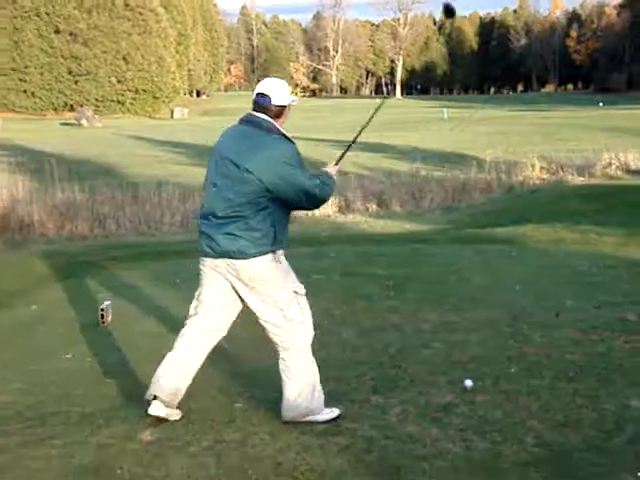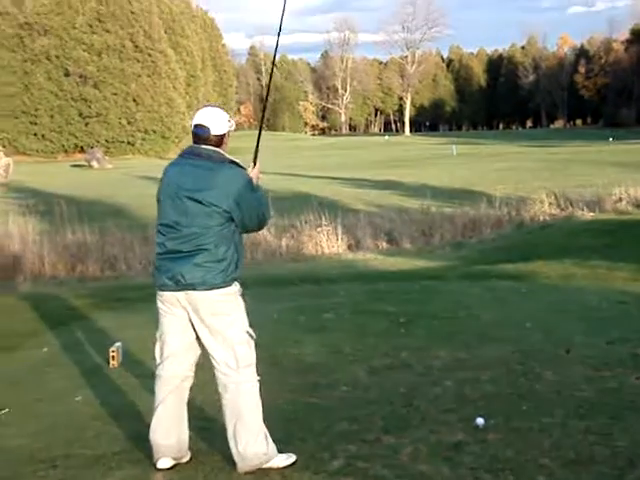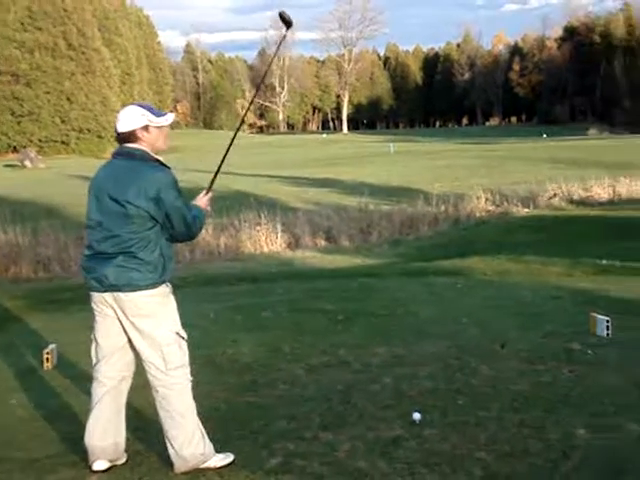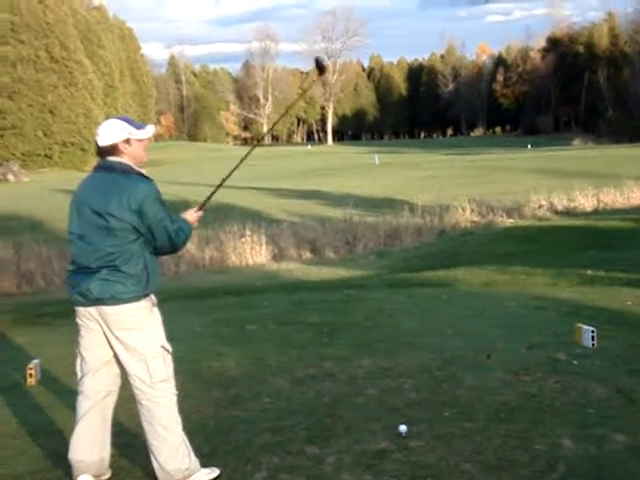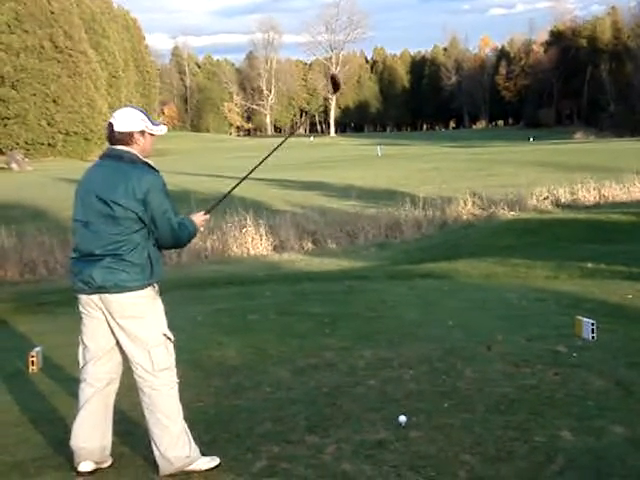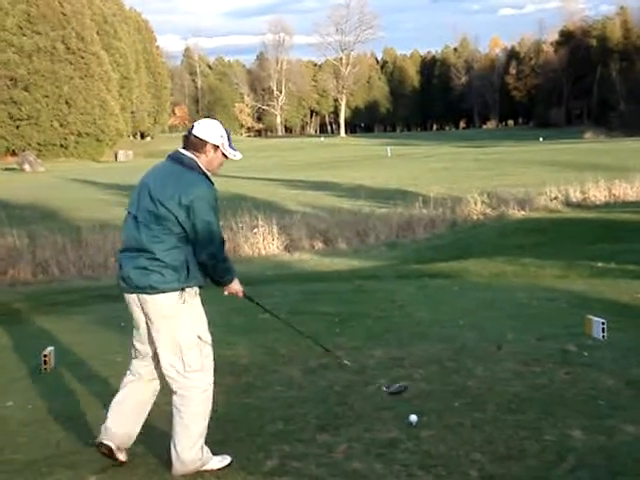
dt=0.7s
person 1, frame 1
left shoulder: (230, 136)
right shoulder: (276, 148)
right elbow: (309, 195)
left wrist: (304, 180)
right wrist: (326, 178)
left hip: (216, 250)
right hip: (254, 254)
left knee: (204, 322)
right knee: (294, 326)
left ankle: (164, 395)
right ankle: (303, 405)
person 1, frame 2
left shoulder: (171, 172)
right shoulder: (233, 177)
right elbow: (256, 220)
right wrist: (255, 186)
left hip: (170, 285)
right hip: (213, 287)
left knee: (171, 368)
right knee: (237, 370)
left ankle: (167, 448)
right ankle: (253, 452)
person 1, frame 3
left shoulder: (104, 174)
right shoulder: (156, 176)
right elbow: (184, 229)
left wrist: (184, 208)
right wrist: (199, 209)
left hip: (102, 285)
right hip: (143, 287)
left knee: (108, 369)
right knee: (170, 371)
left ankle: (103, 450)
right ankle: (190, 453)
person 1, frame 4
left shoulder: (85, 189)
right shoulder: (139, 188)
right elbow: (168, 241)
left wrist: (173, 223)
right wrist: (186, 223)
left hip: (87, 299)
right hip: (127, 301)
left knee: (94, 383)
right knee: (155, 383)
person 1, frame 5
left shoulder: (90, 176)
right shoulder: (145, 178)
right elbow: (170, 235)
right wrist: (192, 224)
left hip: (90, 286)
right hip: (130, 289)
left knee: (96, 371)
right knee: (157, 373)
person 1, frame 6
left shoulder: (155, 174)
right shoulder: (197, 187)
right elbow: (209, 247)
right wrist: (228, 279)
left hip: (136, 283)
right hip: (170, 290)
left knee: (146, 363)
right knee: (193, 372)
left ankle: (116, 435)
right ankle: (189, 456)
